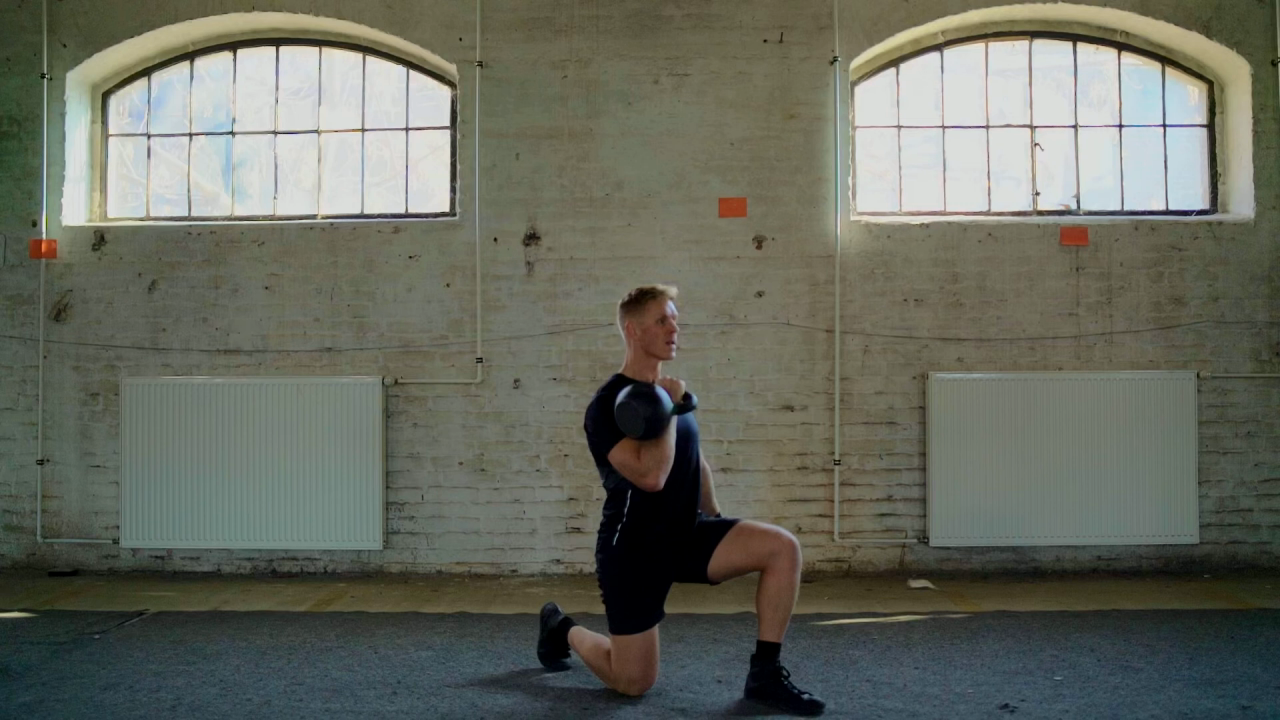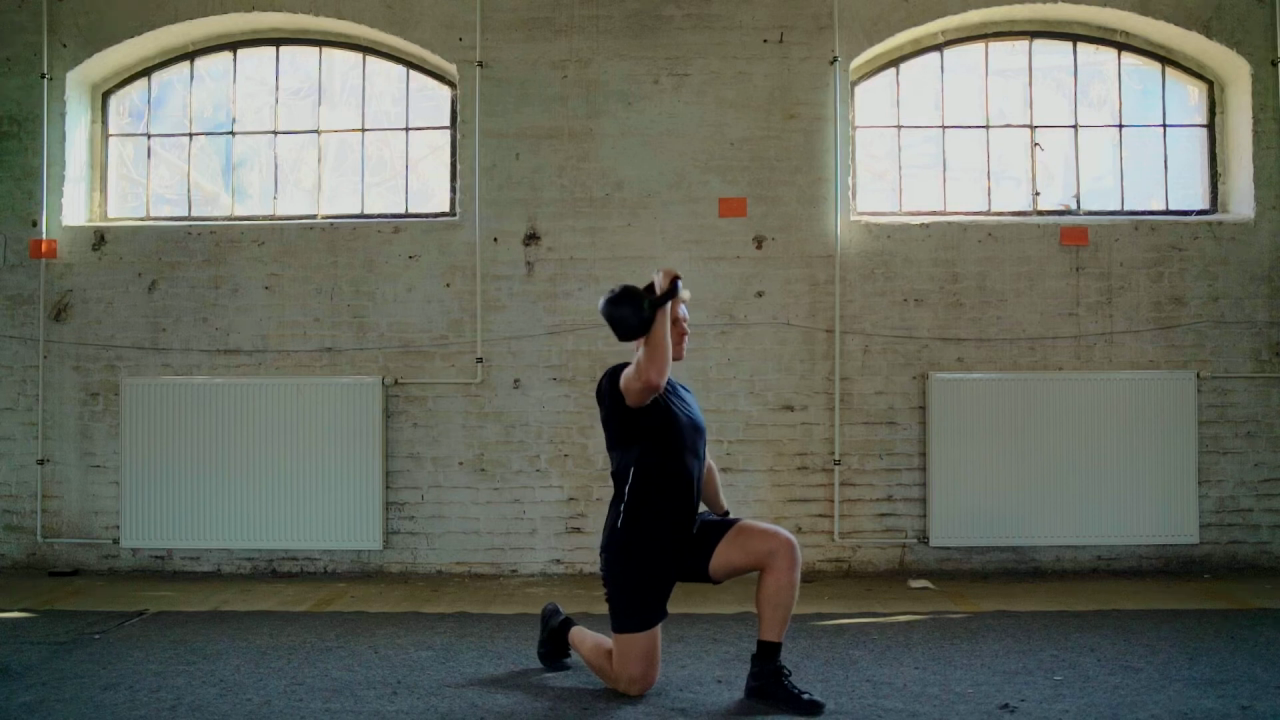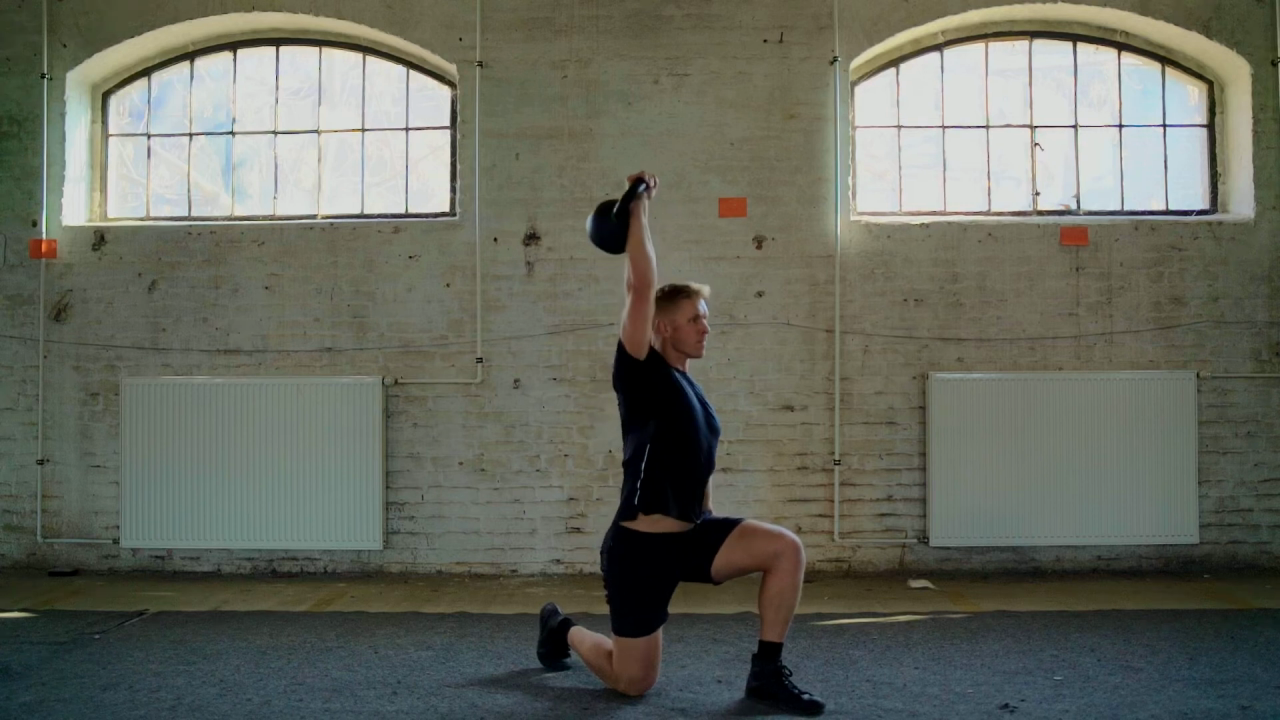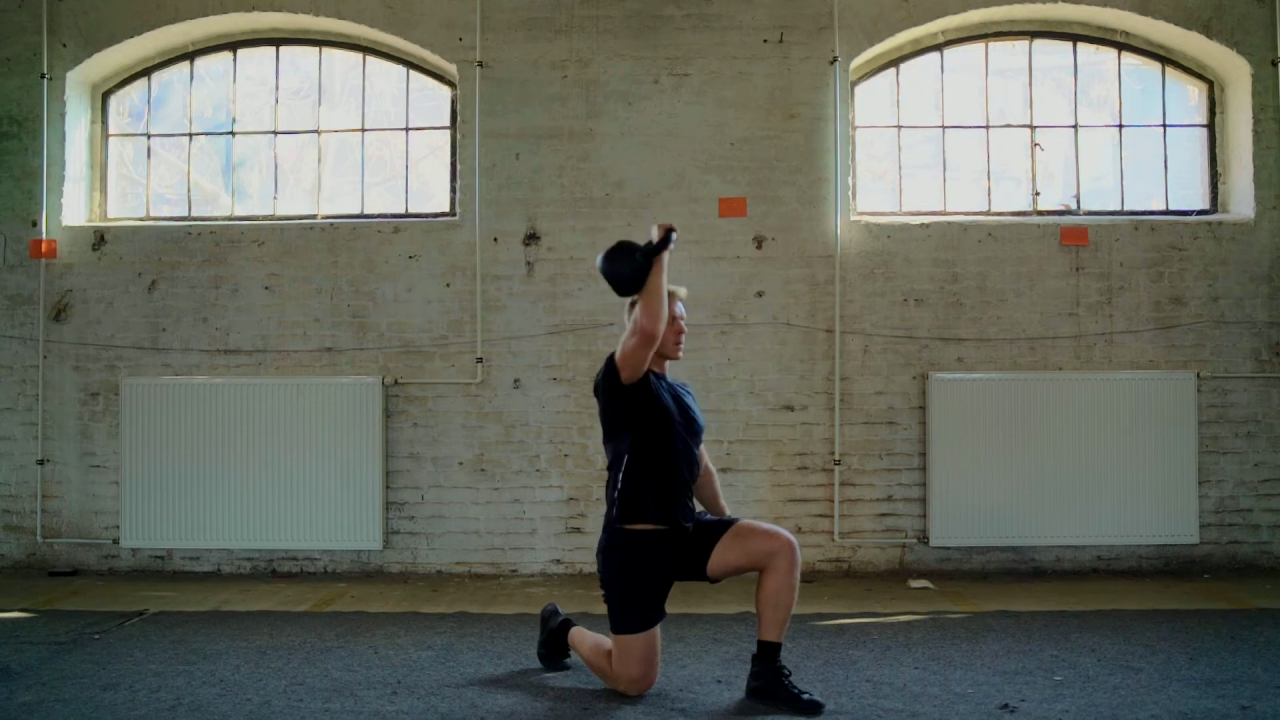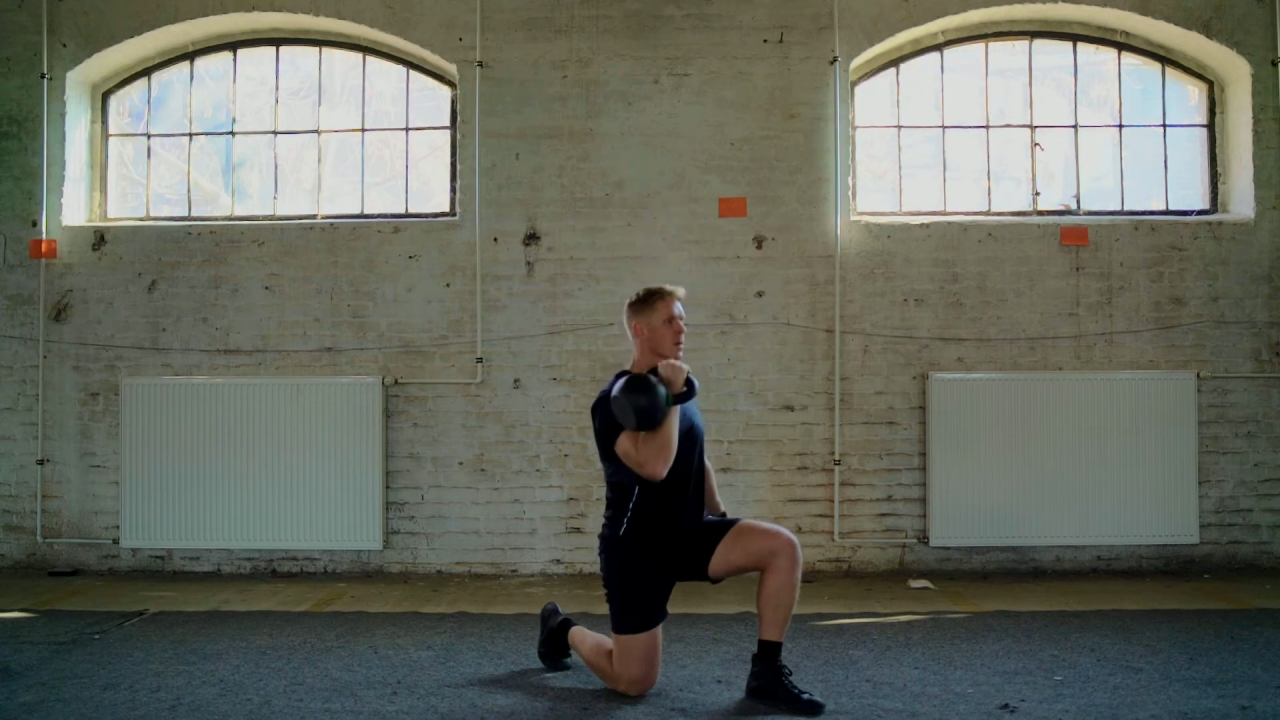
dt=0.7s
person 1, frame 1
left shoulder: (669, 390)
right shoulder: (609, 406)
right elbow: (652, 476)
left wrist: (716, 519)
left hip: (684, 535)
right hip: (633, 550)
left knee: (782, 548)
right knee: (634, 683)
left ankle: (765, 673)
right ankle: (563, 630)
person 1, frame 2
left shoulder: (682, 392)
right shoulder: (618, 383)
right elbow: (653, 377)
left wrist: (723, 518)
right wrist: (660, 302)
left hip: (687, 534)
right hip: (636, 547)
left knee: (781, 547)
right knee: (635, 681)
left ankle: (766, 674)
right ankle: (563, 629)
person 1, frame 3
left shoulder: (689, 391)
right shoulder: (641, 374)
right elbow: (640, 288)
left wrist: (709, 529)
right wrist: (638, 209)
left hip: (688, 537)
right hip: (640, 548)
left knee: (785, 549)
left ankle: (766, 672)
right ankle: (561, 629)
person 1, frame 4
left shoulder: (681, 392)
right shoulder: (618, 381)
left elbow: (700, 467)
right elbow: (648, 330)
left wrist: (727, 530)
right wrist: (657, 252)
left hip: (683, 532)
right hip: (634, 546)
left knee: (781, 547)
left ankle: (766, 673)
right ankle: (562, 631)
person 1, frame 5
left shoulder: (675, 391)
right shoulder: (616, 400)
right elbow: (656, 466)
left wrist: (720, 519)
right wrist: (671, 396)
left hip: (686, 533)
right hip: (636, 549)
left knee: (782, 547)
right knee: (635, 682)
left ankle: (766, 672)
right ankle: (563, 630)
